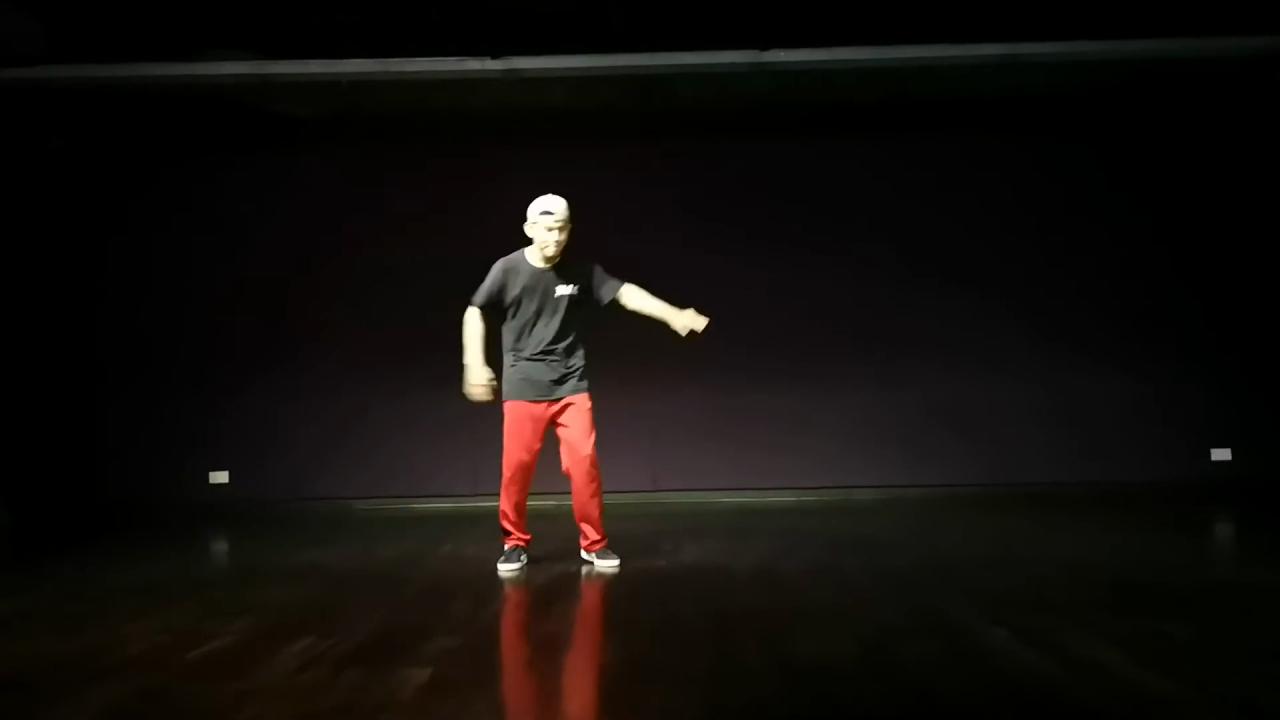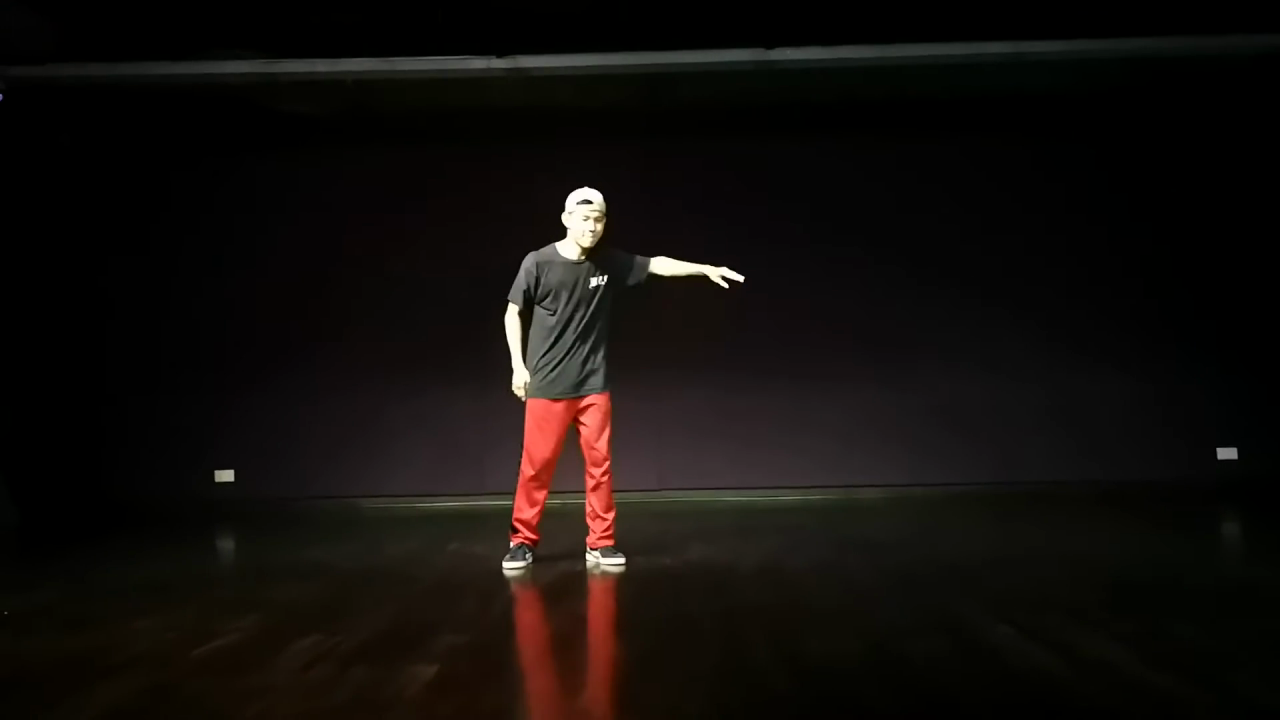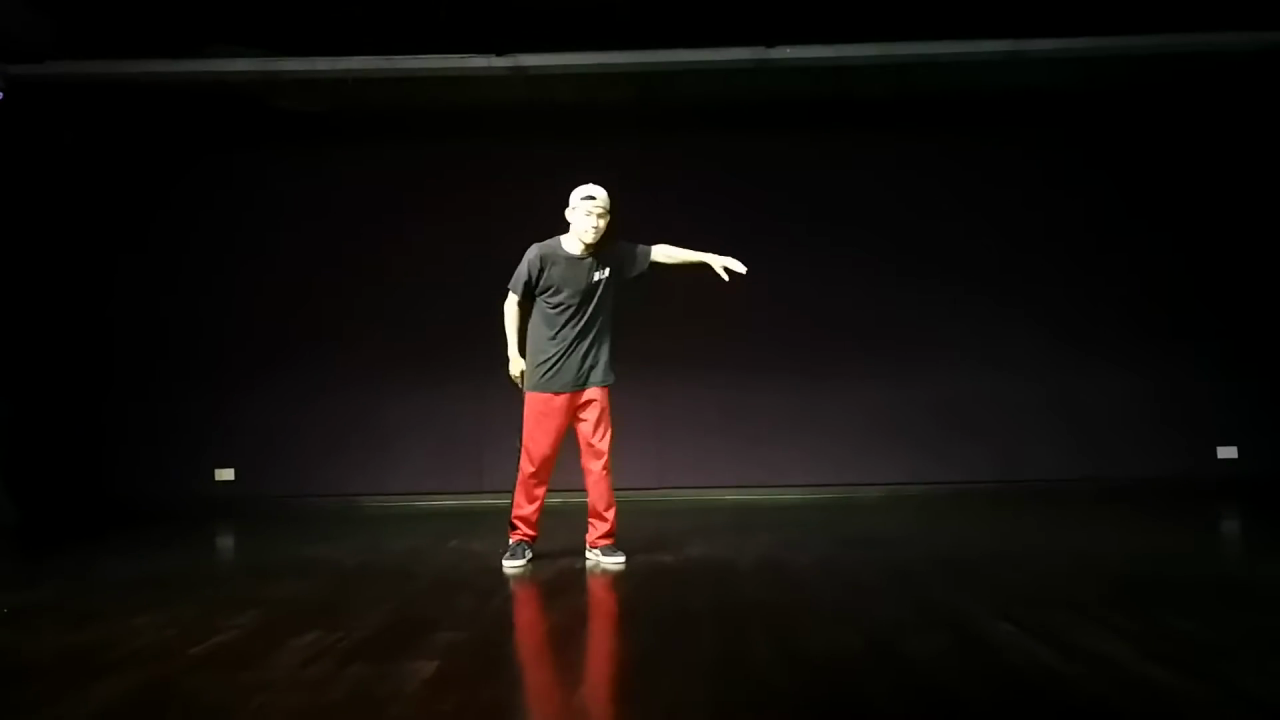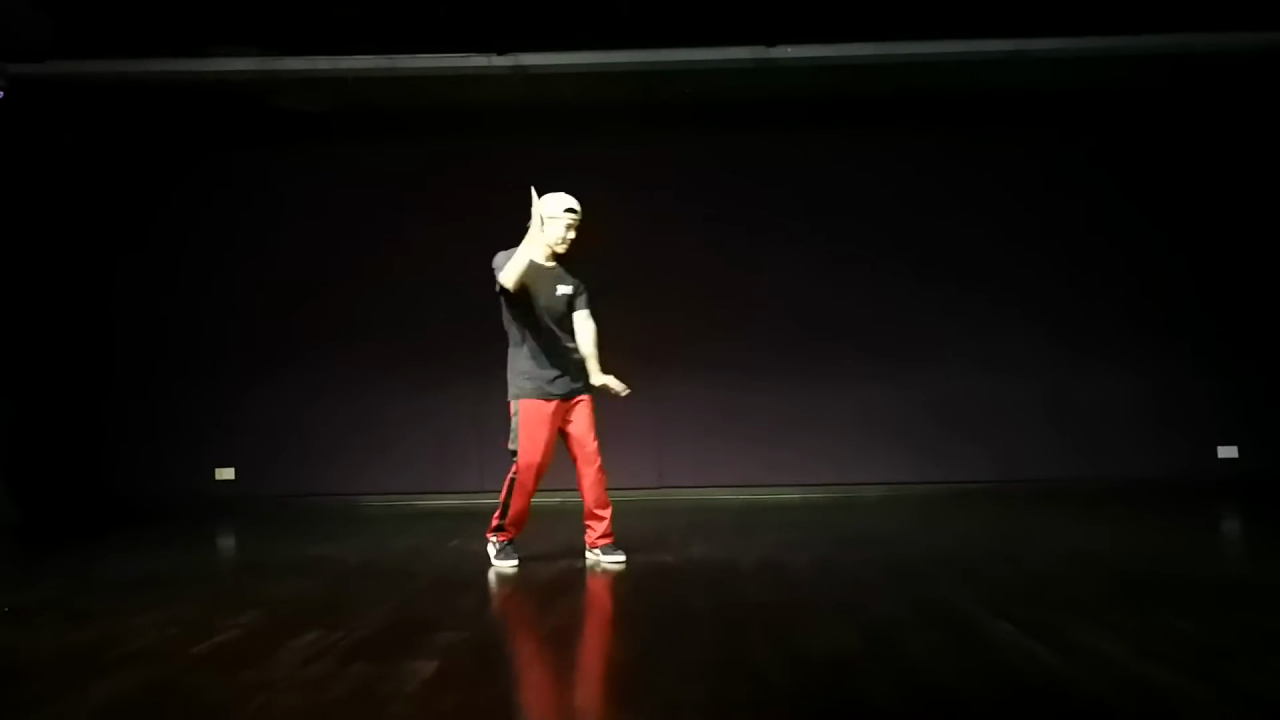
dt=0.4s
person 1, frame 1
left shoulder: (579, 269)
right shoulder: (506, 269)
left elbow: (624, 292)
right elbow: (474, 312)
left wrist: (672, 313)
right wrist: (474, 363)
left hip: (569, 385)
right hip: (522, 386)
left knee: (583, 463)
right knee: (516, 468)
left ankle: (594, 543)
right ankle: (514, 543)
person 1, frame 2
left shoulder: (610, 262)
right shoulder: (538, 263)
left elbow: (655, 264)
right elbow: (513, 313)
left wrist: (706, 268)
right wrist: (518, 365)
left hip: (593, 384)
right hip: (546, 385)
left knee: (599, 463)
right knee: (536, 466)
left ankle: (601, 542)
right ankle: (522, 541)
person 1, frame 3
left shoulder: (613, 255)
right shoulder: (540, 256)
left elbow: (659, 252)
right elbow: (513, 303)
left wrist: (710, 258)
right wrist: (514, 354)
left hip: (592, 379)
right hip: (545, 379)
left knee: (598, 460)
right knee: (535, 460)
left ankle: (600, 540)
right ankle: (521, 537)
person 1, frame 4
left shoulder: (570, 277)
right shoulder: (509, 262)
left elbow: (584, 323)
right elbow: (511, 280)
left wrist: (595, 372)
right wrist: (535, 230)
left hip: (573, 387)
right hip: (531, 388)
left knee: (590, 462)
right knee: (529, 465)
left ankle: (599, 540)
right ankle: (501, 538)
